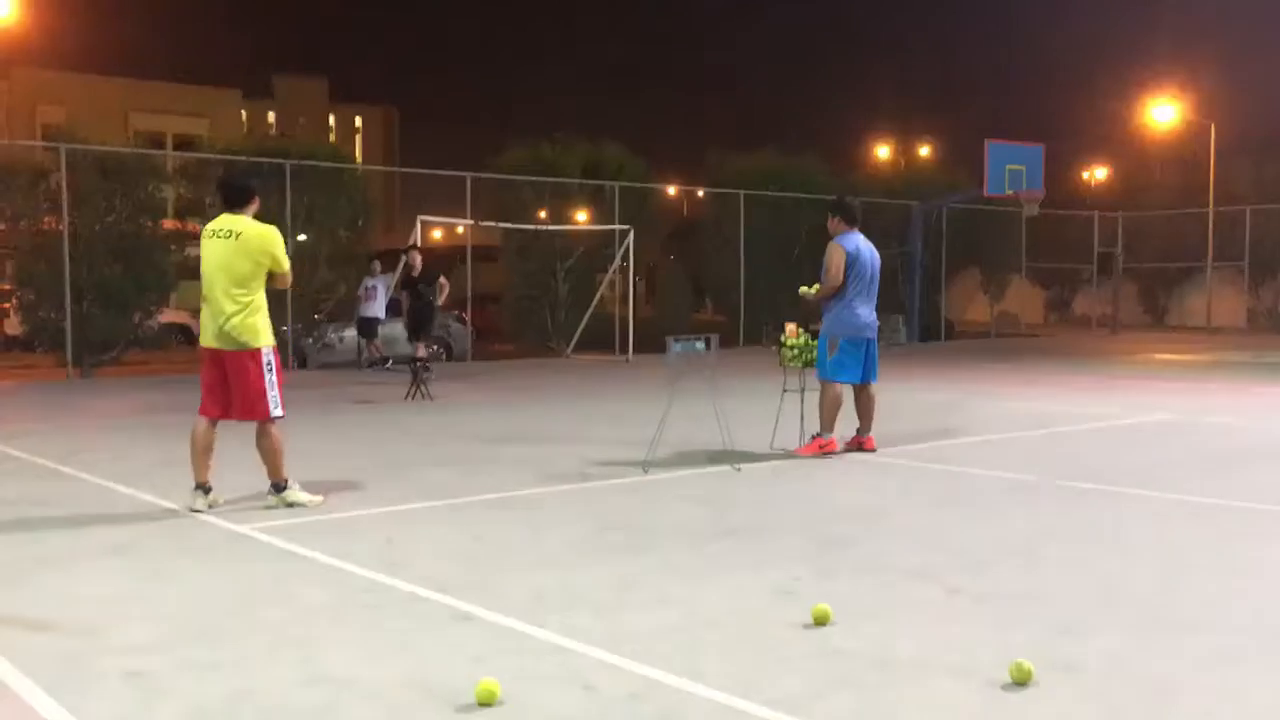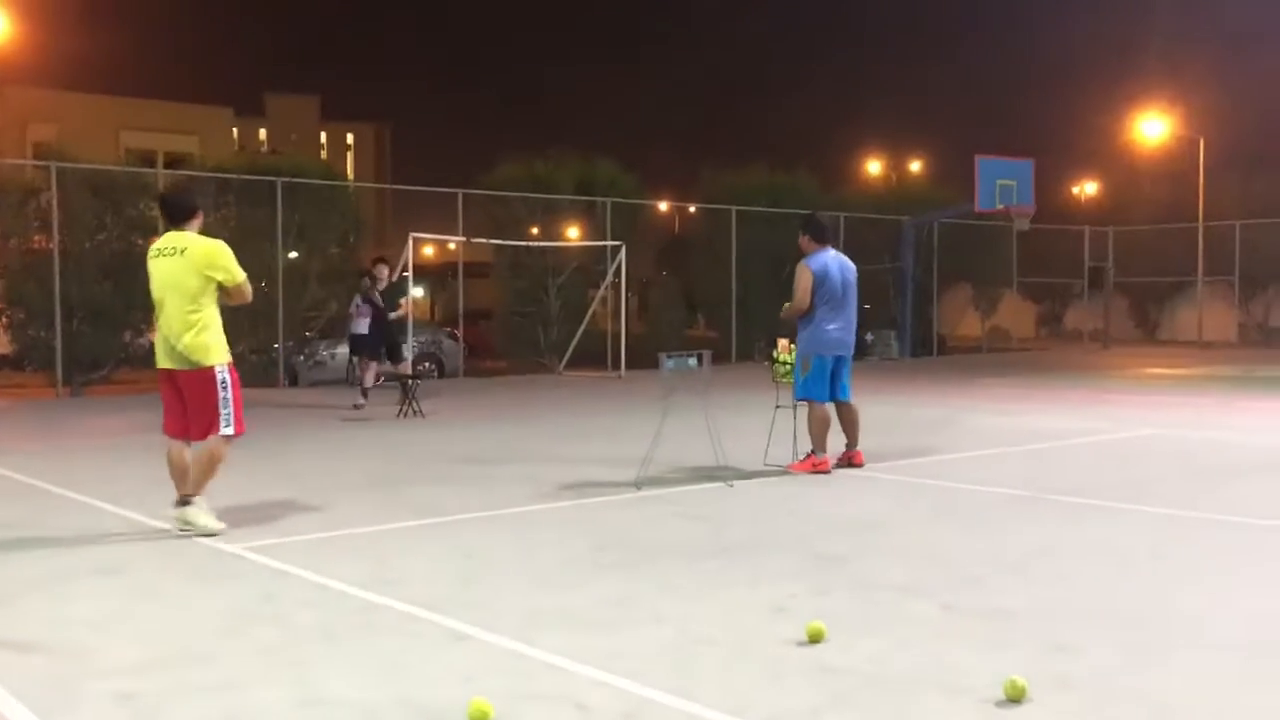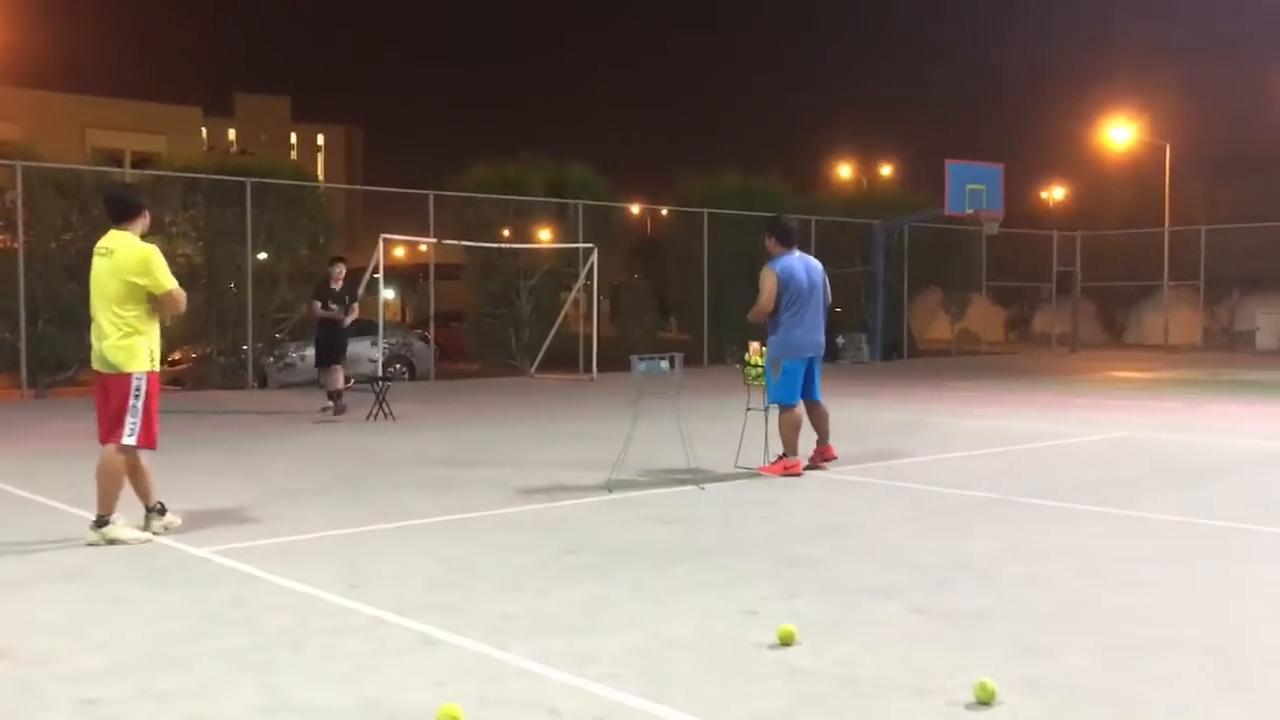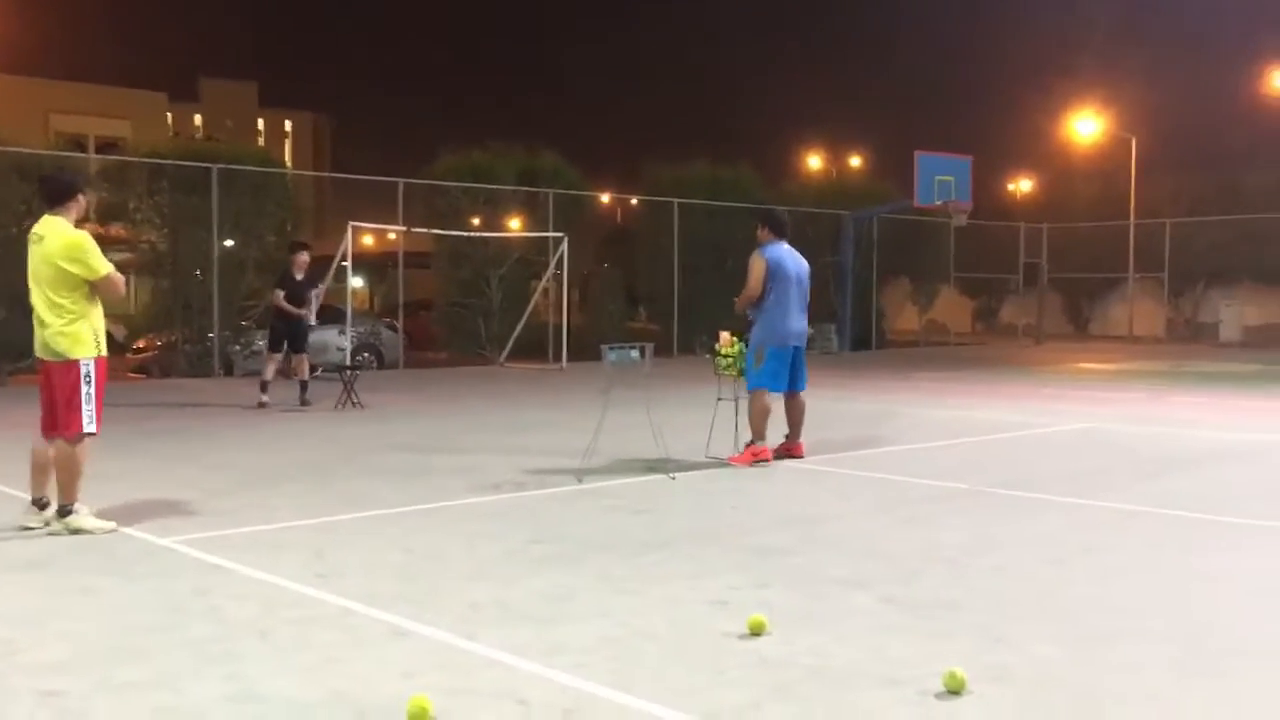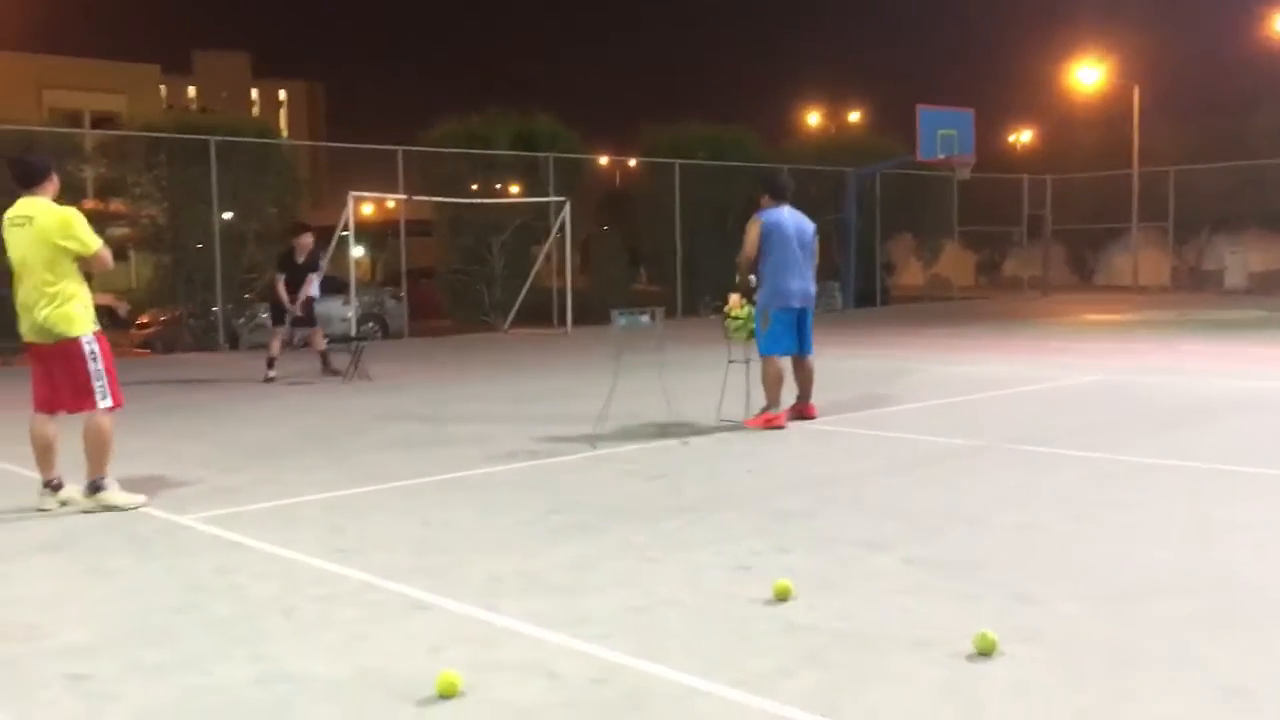
dt=0.5s
person 1, frame 1
left shoulder: (209, 231)
right shoulder: (265, 234)
right elbow: (284, 281)
left wrist: (253, 277)
left hip: (212, 336)
right hip: (250, 336)
left knee: (207, 414)
right knee: (268, 416)
left ankle: (201, 489)
right ankle: (280, 487)
person 1, frame 2
left shoulder: (155, 251)
right shoulder: (212, 249)
right elbow: (244, 295)
left wrist: (208, 292)
left hip: (168, 354)
right hip: (205, 354)
left knee: (179, 435)
right knee: (222, 431)
left ankle: (186, 504)
right ankle: (189, 501)
person 1, frame 3
left shoulder: (103, 248)
right shoulder: (143, 253)
right elbow: (177, 304)
left wrist: (150, 298)
right wrist: (159, 298)
left hip: (107, 356)
right hip: (132, 359)
left knee: (123, 441)
right knee: (122, 442)
left ankle: (155, 510)
right ankle: (104, 522)
person 1, frame 4
left shoulder: (39, 233)
right shoulder: (74, 239)
right elbow: (116, 288)
left wrist: (88, 280)
right wrist: (102, 278)
left hip: (49, 344)
right hip: (77, 346)
left knee: (50, 431)
right knee: (75, 432)
left ankle: (39, 505)
right ankle: (68, 511)
person 1, frame 5
right shoulder: (63, 217)
right elbow: (104, 262)
left hip: (35, 326)
right hip: (72, 324)
left knee: (44, 410)
right knee: (101, 405)
left ankle: (51, 487)
right ankle: (99, 486)
person 2, frame 1
left shoulder: (838, 245)
right shoulder: (870, 247)
left elbow: (834, 281)
left wrist: (815, 296)
right wrist: (823, 293)
left hip: (841, 324)
right hip: (866, 323)
left knee: (831, 380)
right knee: (863, 382)
left ankle: (826, 439)
right ankle: (864, 437)
person 2, frame 2
left shoulder: (808, 266)
right shoulder: (848, 263)
left elbow: (800, 304)
left wrist: (785, 313)
left hip: (816, 342)
right hip: (844, 340)
left knee: (816, 399)
right knee: (842, 399)
left ankle: (819, 457)
right ankle: (853, 452)
person 2, frame 3
left shoulder: (773, 269)
right shoulder: (816, 264)
left elbow: (764, 308)
right elbow: (827, 300)
left wrist: (751, 317)
left hip: (786, 345)
right hip: (814, 342)
left knee: (787, 403)
right knee: (812, 398)
left ankle: (790, 460)
right ankle: (824, 447)
person 2, frame 4
left shoulder: (762, 255)
right shoulder: (800, 260)
left elbow: (753, 291)
left wrist: (739, 307)
left hip: (770, 333)
right hip: (797, 332)
left knee: (759, 388)
right knee: (793, 390)
left ankle: (758, 446)
right ankle: (793, 443)
person 2, frame 5
left shoulder: (761, 220)
right shoulder: (807, 222)
left elbow: (748, 255)
right elbow: (814, 261)
left wrist: (743, 274)
left hip: (775, 295)
right hip: (805, 293)
left knee: (771, 353)
right knee: (801, 353)
left ankle: (773, 412)
right ankle: (805, 404)
